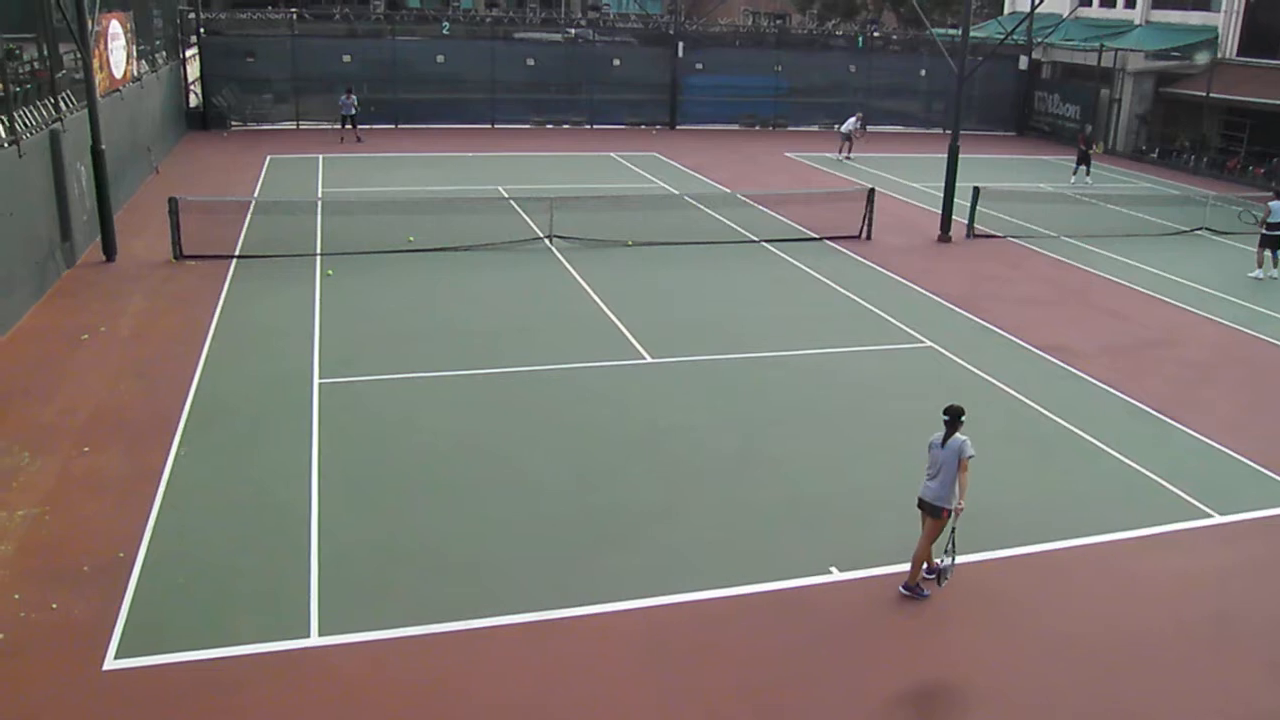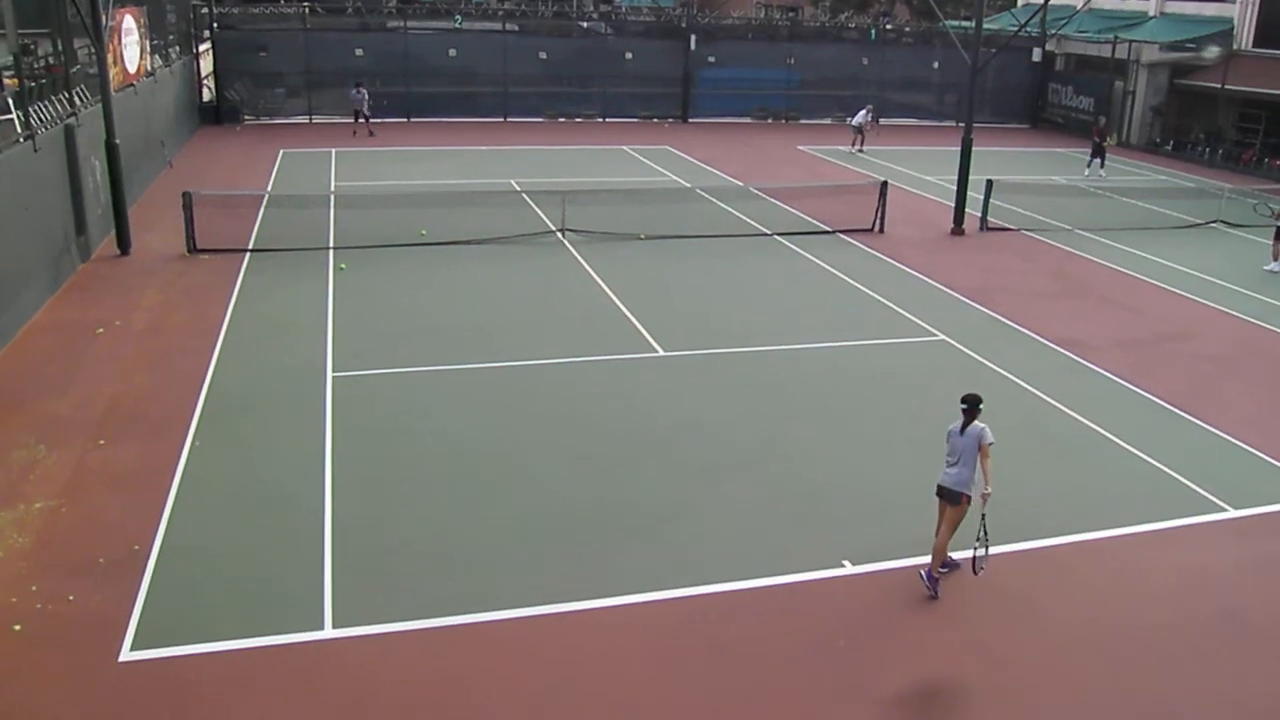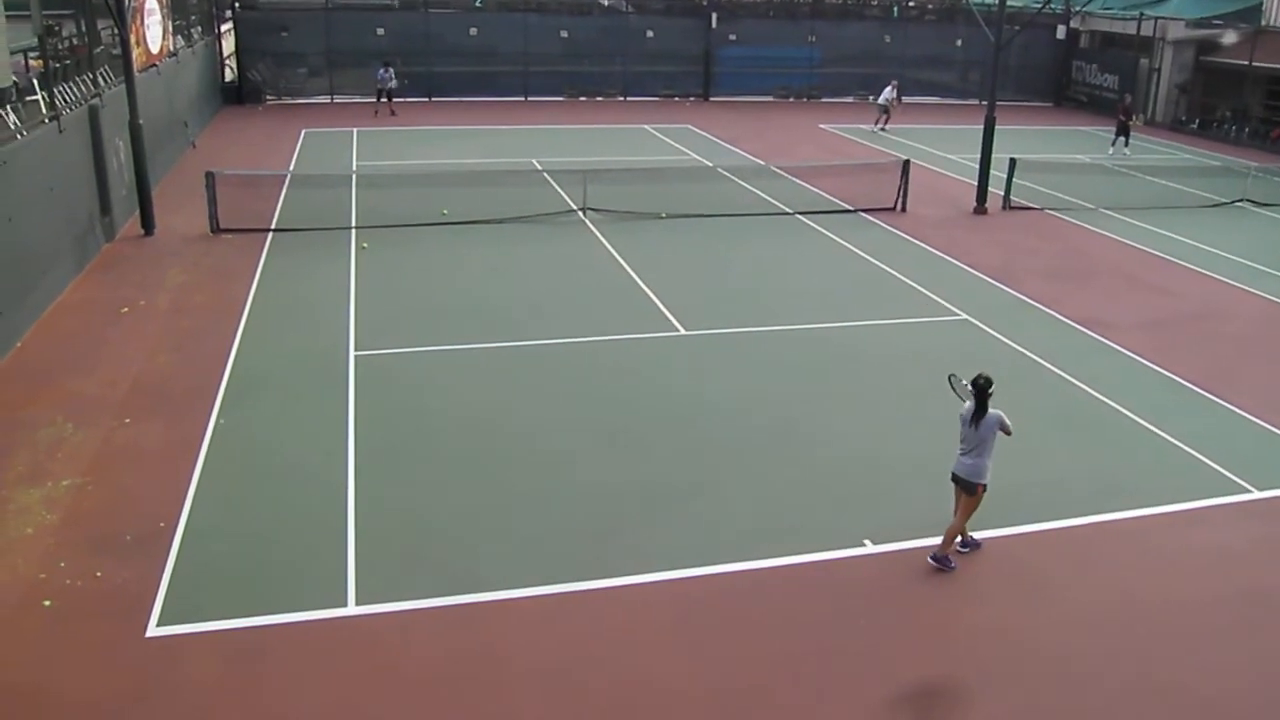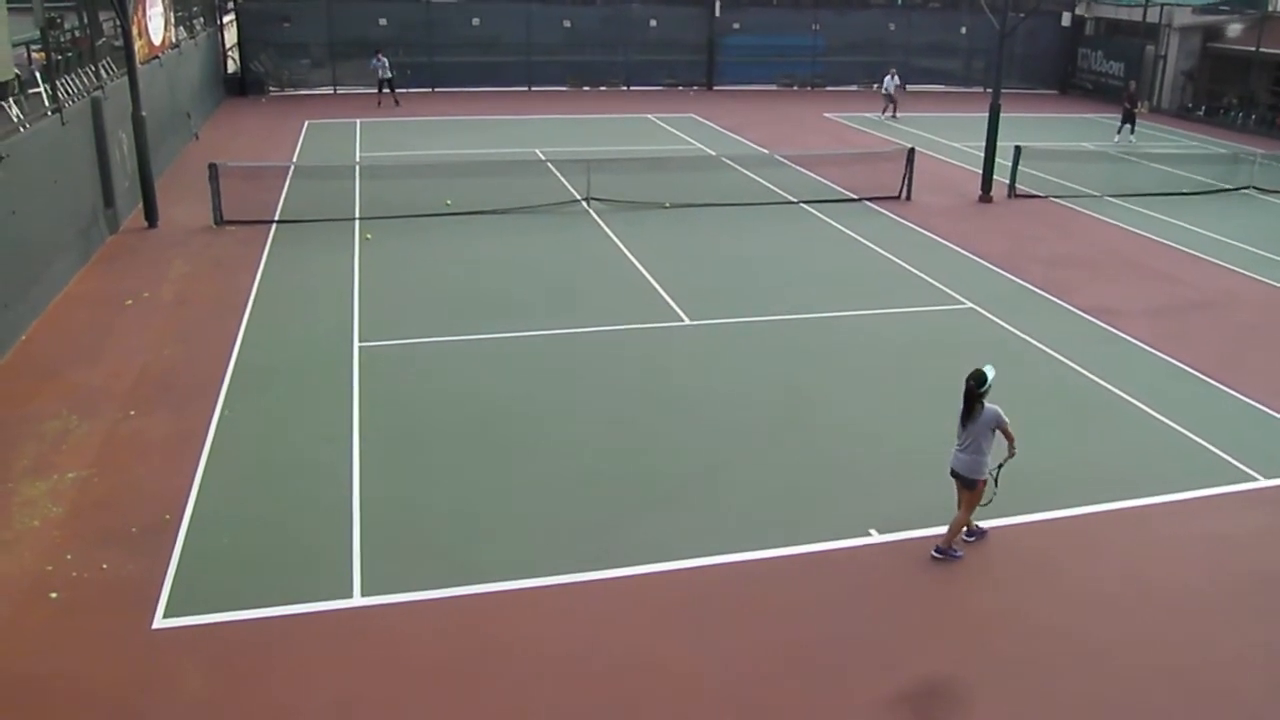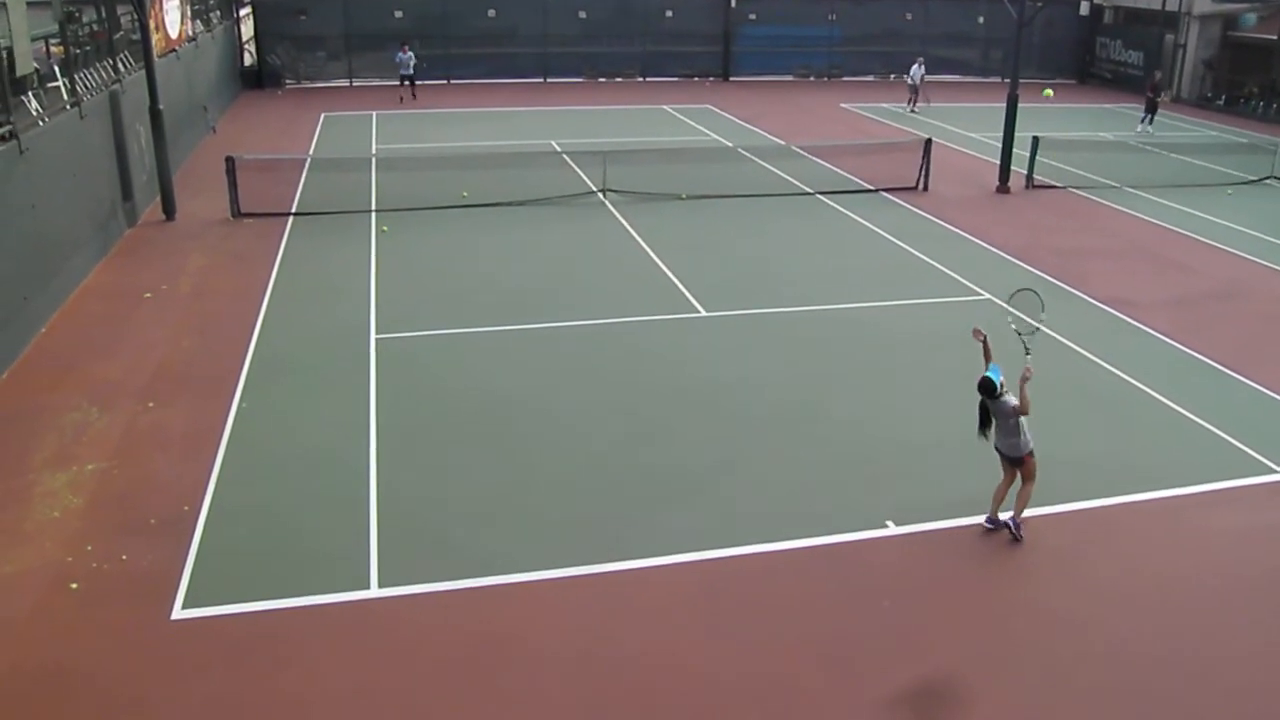
dt=1s
person 1, frame 1
left shoulder: (934, 439)
right shoulder: (963, 443)
right elbow: (963, 472)
right wrist: (961, 500)
left hip: (925, 494)
right hip: (942, 500)
left knee: (927, 537)
right knee: (926, 541)
left ankle: (931, 567)
right ankle: (910, 584)
person 1, frame 2
left shoulder: (952, 428)
right shoulder: (981, 430)
right elbow: (985, 458)
right wrist: (987, 485)
left hip: (944, 482)
right hip: (961, 487)
left knee: (942, 526)
right knee: (946, 531)
left ankle: (943, 560)
right ankle: (932, 572)
person 1, frame 3
left shoulder: (965, 411)
right shoulder: (996, 416)
right elbow: (1009, 432)
left hip: (959, 469)
right hip: (976, 475)
left knee: (960, 510)
right knee: (961, 516)
left ankle: (965, 540)
right ankle: (939, 553)
person 1, frame 4
left shoulder: (964, 408)
right shoulder: (993, 412)
right elbow: (1009, 436)
right wrist: (1011, 447)
left hip: (957, 464)
right hip: (975, 470)
left knee: (964, 503)
right knee: (966, 509)
left ankle: (970, 530)
right ankle: (943, 546)
person 1, frame 5
left shoulder: (989, 395)
right shoulder: (1005, 404)
left elbow: (989, 365)
right elbow: (1024, 410)
left wrist: (984, 343)
right wrist: (1023, 383)
left hip: (1002, 445)
right hip: (1020, 449)
left knee: (1008, 478)
right knee: (1028, 482)
left ankle: (992, 517)
right ankle: (1015, 519)
